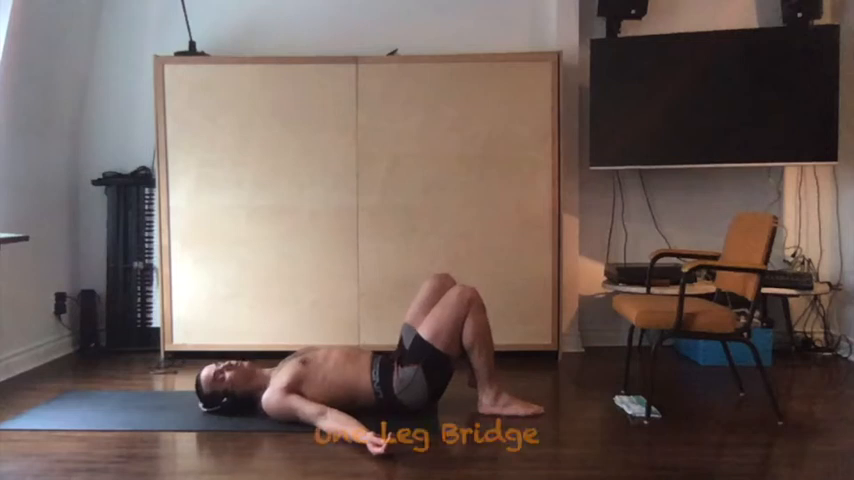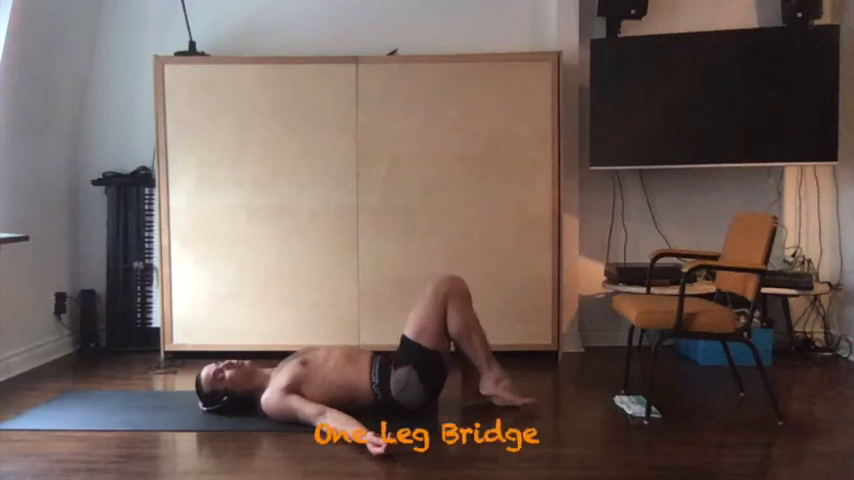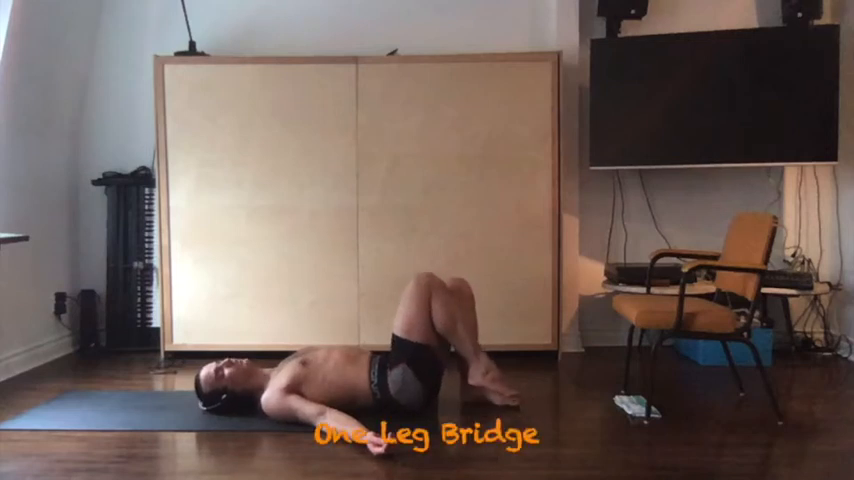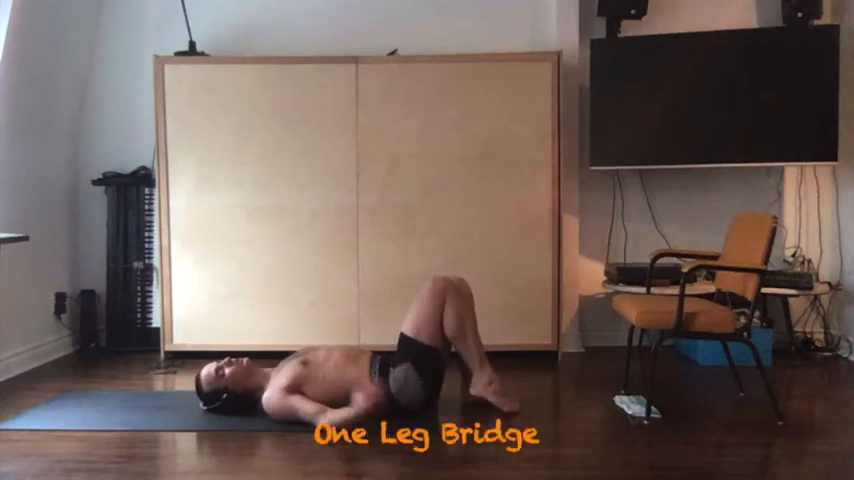
dt=0.4s
person 1, frame 1
left shoulder: (278, 374)
right shoulder: (273, 399)
right elbow: (322, 415)
right wrist: (367, 437)
left hip: (395, 364)
right hip: (406, 384)
left knee: (441, 283)
right knee: (466, 298)
left ankle: (478, 372)
right ankle: (491, 396)
person 1, frame 2
left shoulder: (282, 372)
right shoulder: (273, 400)
right elbow: (321, 414)
right wrist: (365, 436)
left hip: (393, 367)
right hip: (404, 385)
left knee: (453, 285)
right knee: (443, 288)
left ankle: (474, 386)
right ankle: (493, 378)
person 1, frame 3
left shoulder: (281, 373)
right shoulder: (273, 400)
right elbow: (321, 415)
right wrist: (366, 437)
left hip: (393, 370)
right hip: (402, 384)
left knee: (457, 286)
right knee: (425, 282)
left ankle: (473, 386)
right ankle: (481, 369)
person 1, frame 4
left shoulder: (280, 373)
right shoulder: (274, 399)
right elbow: (326, 416)
right wrist: (356, 410)
left hip: (393, 369)
right hip: (403, 383)
left knee: (456, 286)
right knee: (441, 287)
left ankle: (474, 387)
right ankle: (483, 380)
